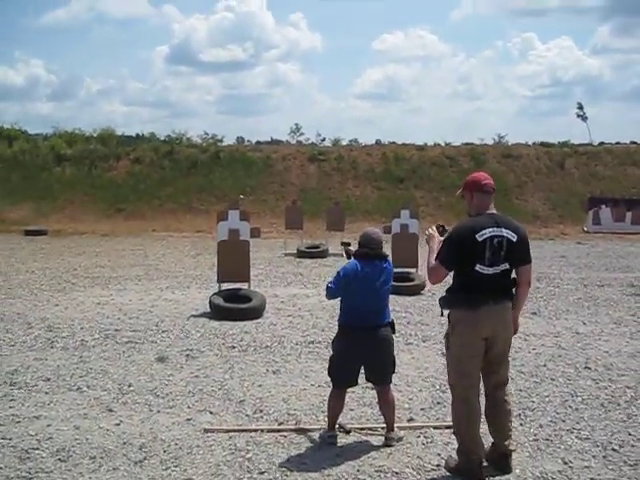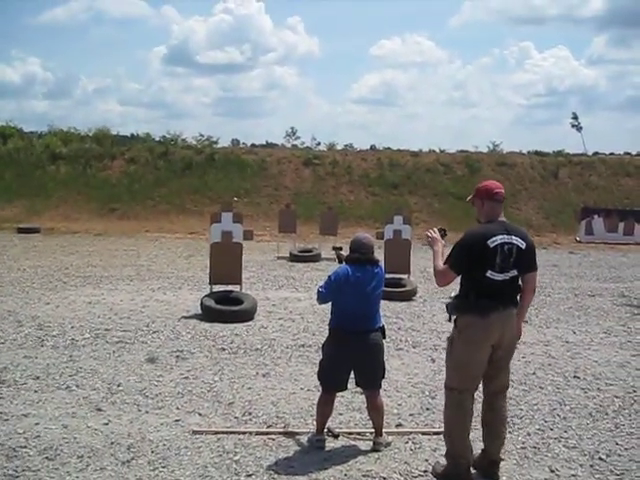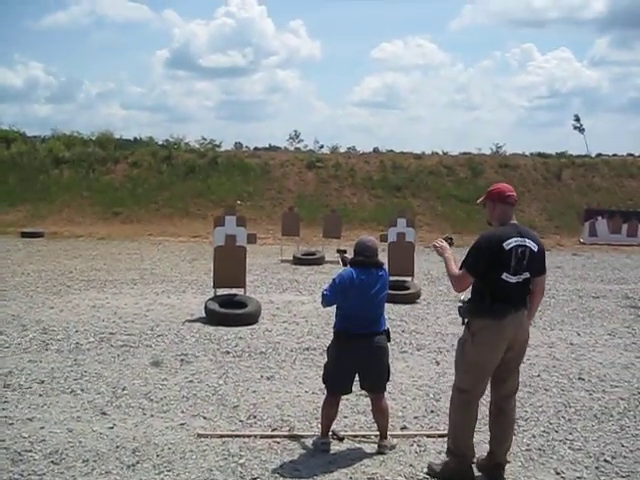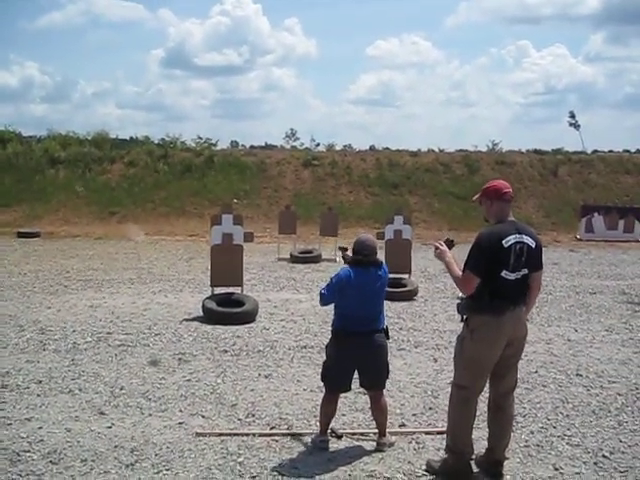
dt=0.5s
person 1, frame 1
left shoulder: (463, 231)
right shoulder: (515, 230)
left elbow: (434, 276)
right elbow: (525, 281)
left wrist: (434, 243)
right wrist: (515, 314)
left hip: (467, 316)
right hip: (501, 314)
left knee: (465, 390)
right knee: (498, 386)
right ankle: (502, 452)
person 1, frame 2
left shoulder: (475, 237)
right shoulder: (523, 239)
left elbow: (442, 279)
right elbow: (529, 287)
left wrist: (437, 246)
right wrist: (518, 320)
left hip: (474, 322)
right hip: (506, 321)
left knee: (459, 394)
right knee: (497, 394)
person 1, frame 3
left shoulder: (489, 240)
right shoulder: (534, 241)
left elbow: (459, 284)
right elbow: (538, 290)
left wrist: (447, 255)
left hip: (487, 325)
right hip: (517, 325)
left knee: (466, 394)
right knee: (505, 396)
person 1, frame 4
left shoulder: (488, 237)
right shoulder: (531, 237)
left elbow: (467, 286)
right elbow: (535, 285)
left wrist: (447, 258)
left hip: (485, 322)
right hip: (515, 322)
left knee: (465, 391)
right knee: (504, 392)
person 2, frame 1
left shoulder: (351, 269)
right shoulder: (387, 267)
left elbow: (330, 293)
right wrist: (354, 257)
left hip: (350, 335)
right hip: (380, 334)
left knee: (339, 387)
right knee: (384, 387)
left ankle: (330, 431)
right ankle: (391, 432)
person 2, frame 2
left shoulder: (342, 273)
right shoulder: (379, 272)
left elbow: (321, 298)
right wrist: (345, 262)
left hip: (341, 339)
right hip: (371, 339)
left knee: (329, 391)
right knee: (373, 392)
left ankle: (319, 435)
right ankle: (379, 437)
person 2, frame 3
left shoulder: (346, 276)
right shoulder: (383, 275)
left elbow: (326, 301)
right wrist: (349, 263)
left hip: (345, 342)
right hip: (375, 342)
left knee: (334, 394)
right knee: (378, 395)
left ankle: (324, 438)
right ankle: (384, 440)
person 2, frame 4
left shoulder: (344, 275)
right shoulder: (382, 273)
left elbow: (323, 299)
right wrist: (352, 261)
left hip: (344, 341)
right hip: (374, 340)
left knee: (332, 392)
right knee: (377, 393)
left ankle: (322, 436)
right ankle: (383, 438)
